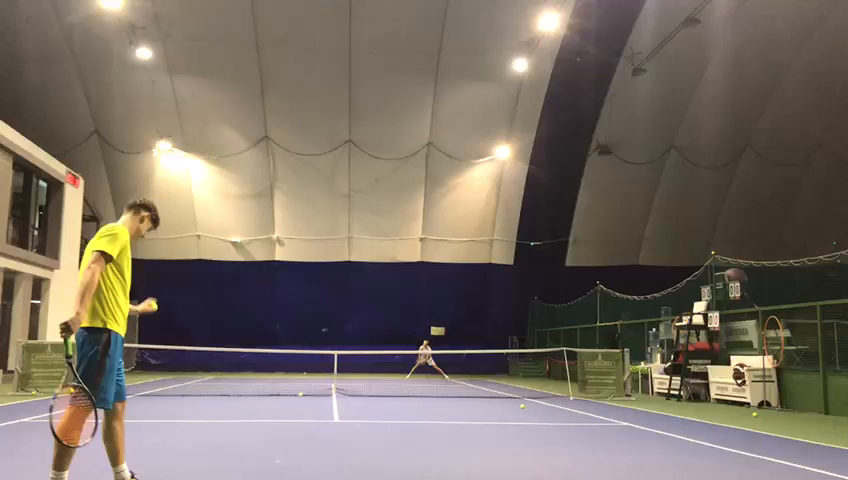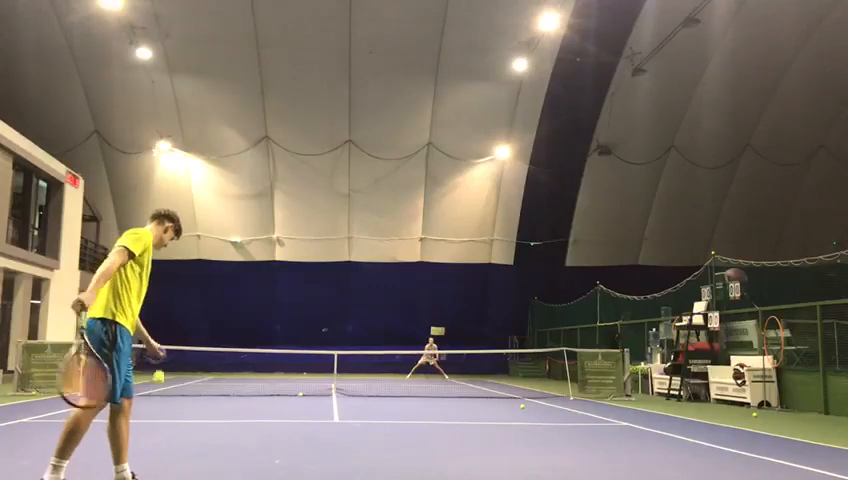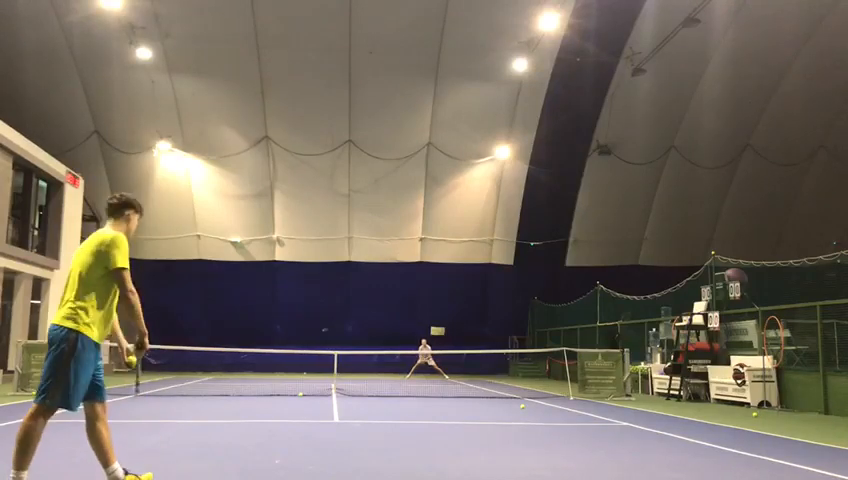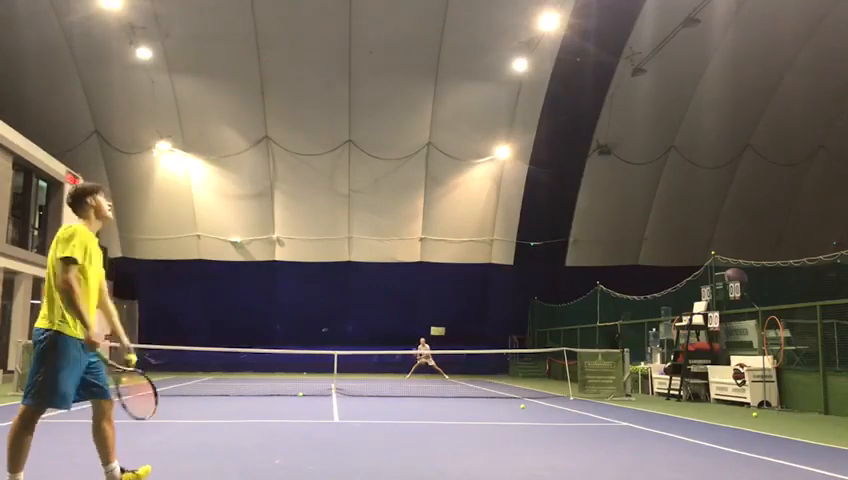
dt=0.5s
person 1, frame 1
left shoulder: (118, 240)
right shoulder: (115, 232)
right elbow: (91, 270)
left wrist: (137, 309)
right wrist: (77, 313)
left hip: (109, 332)
right hip: (101, 331)
left knee: (116, 406)
person 1, frame 2
left shoulder: (141, 245)
right shoulder: (141, 235)
right elbow: (113, 261)
left wrist: (148, 341)
right wrist: (90, 293)
left hip: (119, 329)
right hip: (110, 326)
left knee: (123, 404)
person 1, frame 3
left shoulder: (99, 241)
right shoulder: (114, 240)
right elbow: (127, 292)
left wrist: (121, 340)
right wrist: (143, 332)
left hip: (87, 338)
right hip: (74, 334)
left knee: (97, 409)
right knee: (45, 408)
person 1, frame 4
left shoulder: (92, 243)
right shoulder: (73, 233)
left elbow: (103, 297)
right elbow: (67, 282)
left wrist: (122, 336)
right wrist: (88, 327)
left hip: (81, 338)
right hip: (59, 334)
left knee: (104, 404)
right knee: (33, 408)
